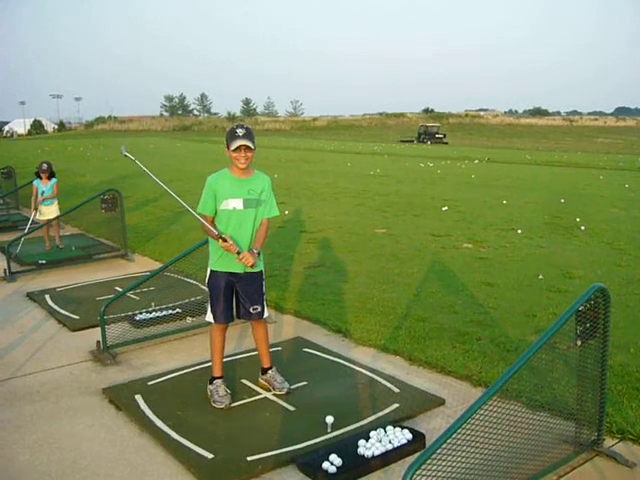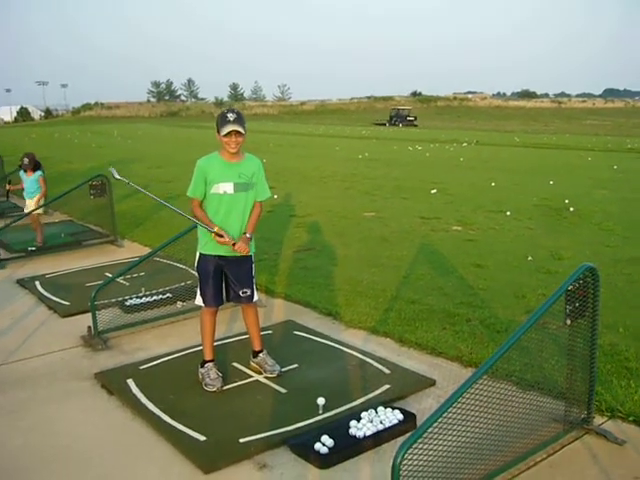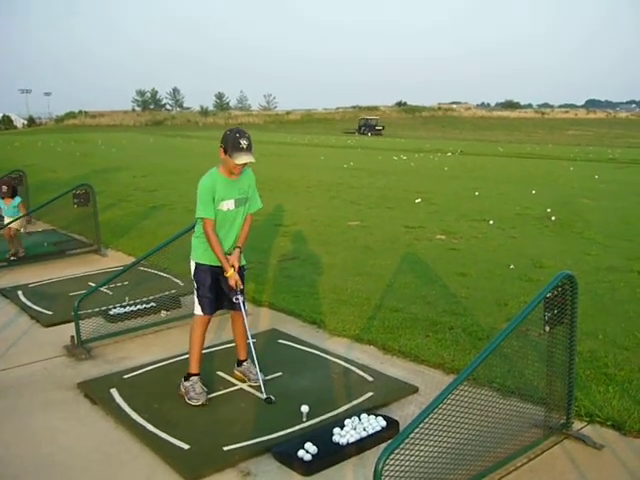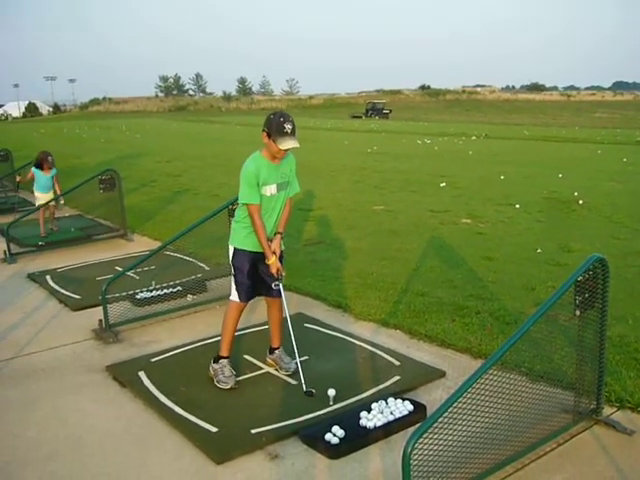
dt=1s
person 1, frame 1
left shoulder: (263, 181)
right shoulder: (215, 181)
left elbow: (265, 222)
right elbow: (206, 221)
left wrist: (254, 251)
right wrist: (221, 239)
left hip: (252, 265)
right hip: (221, 265)
left knee: (259, 318)
right knee: (220, 322)
left ankle: (267, 372)
right ankle: (217, 380)
person 1, frame 2
left shoulder: (254, 165)
right shoulder: (205, 165)
left elbow: (257, 205)
right elbow: (195, 206)
left wrist: (246, 237)
right wrist: (214, 230)
left hip: (241, 248)
right hip: (210, 249)
left knee: (249, 301)
right knee: (210, 306)
left ankle: (258, 354)
right ankle: (208, 364)
person 1, frame 3
left shoulder: (249, 177)
right shoulder: (208, 182)
left elbow: (248, 216)
right elbow: (209, 229)
left wrist: (237, 251)
right wrist: (227, 268)
left hip: (234, 257)
right hip: (206, 258)
left knee: (238, 310)
right knee: (204, 314)
left ankle: (242, 363)
right ankle: (191, 378)
person 1, frame 4
left shoulder: (290, 161)
right shoulder: (252, 168)
right elbow: (254, 215)
left wrist: (279, 237)
right wrist: (269, 255)
left hip: (272, 242)
right hip: (246, 244)
left knee: (275, 296)
right knee: (239, 300)
left ankle: (275, 351)
right ankle: (221, 361)
